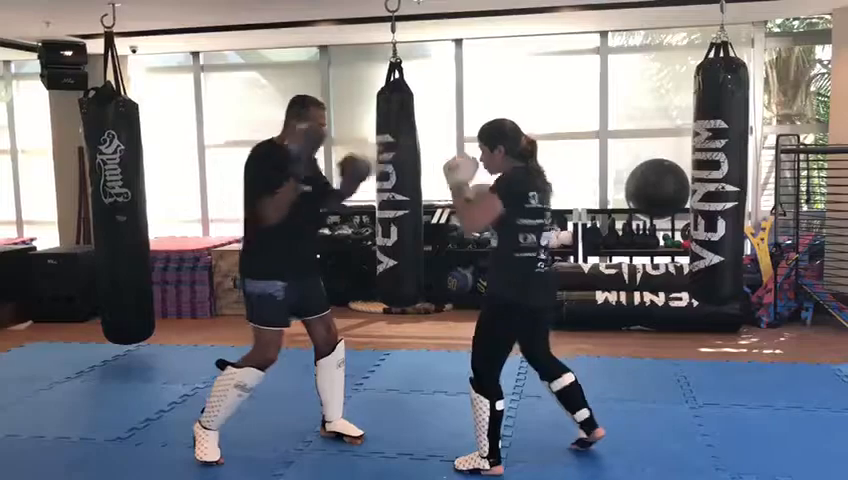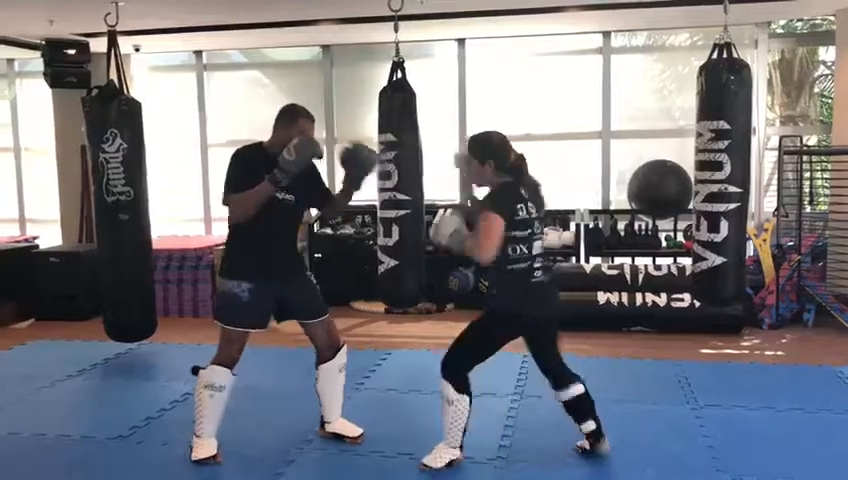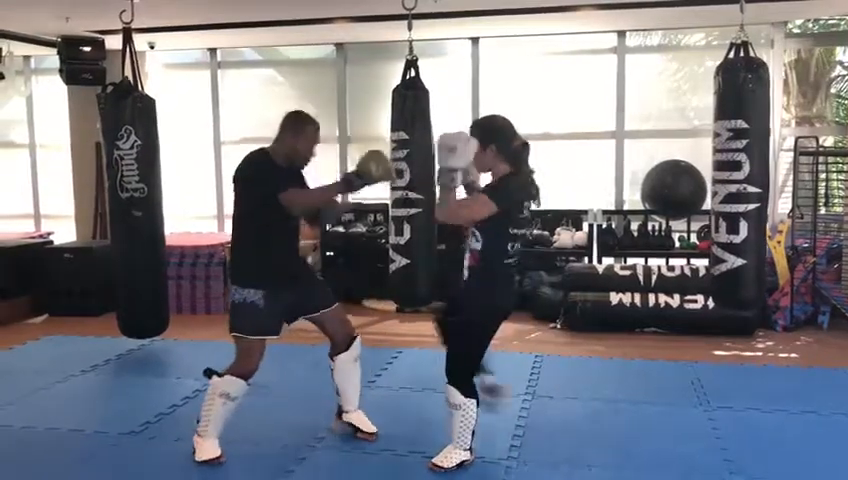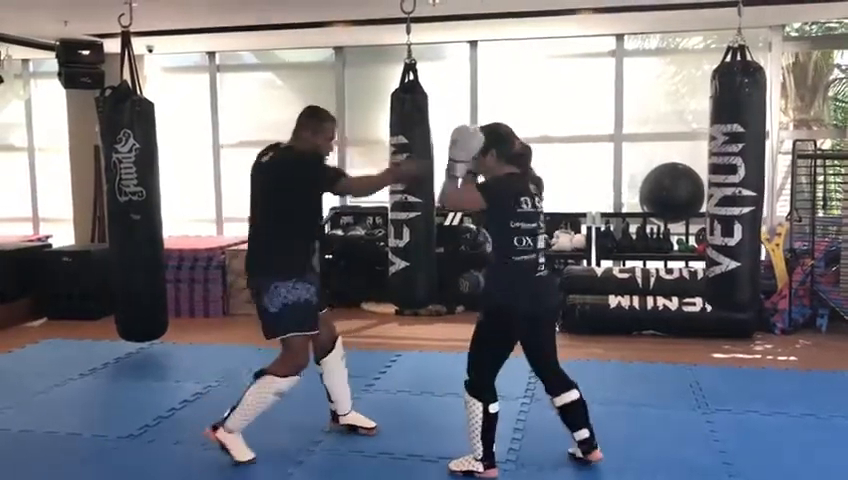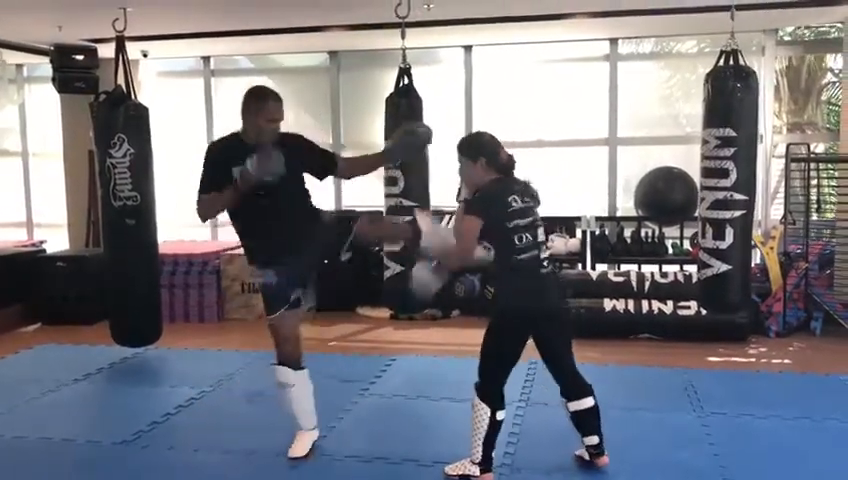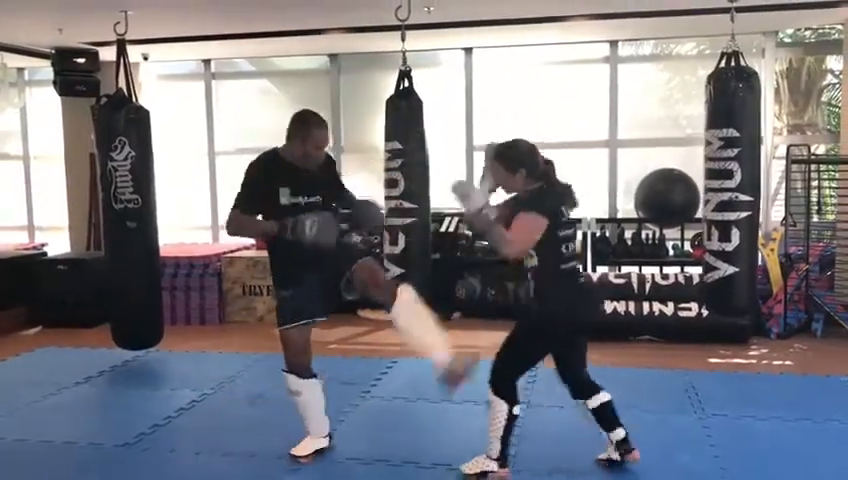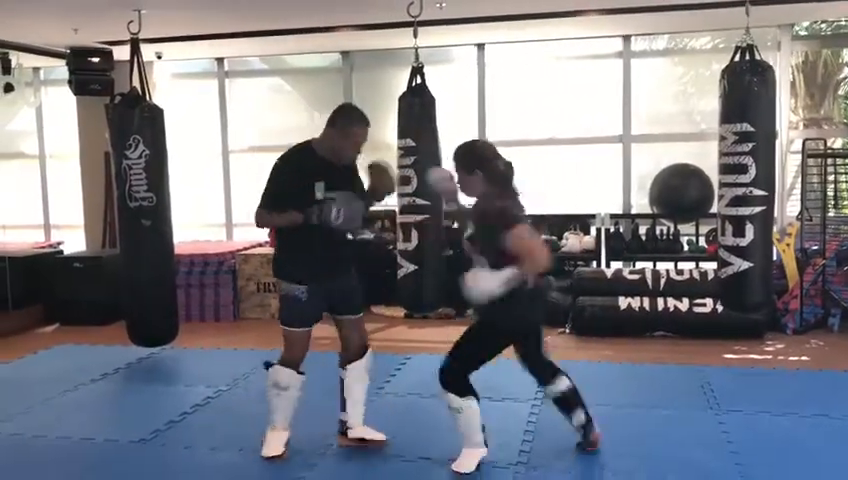
dt=0.7s
person 1, frame 1
left shoulder: (304, 160)
right shoulder: (264, 157)
left elbow: (329, 202)
right elbow: (271, 216)
left wrist: (351, 181)
right wrist: (298, 174)
left hip: (302, 268)
right hip: (266, 272)
left knee: (329, 339)
right knee: (266, 354)
left ankle: (332, 420)
right ankle: (206, 429)
person 1, frame 2
left shoulder: (305, 168)
right shoulder: (247, 159)
left elbow: (332, 209)
right elbow: (237, 210)
left wrist: (353, 182)
right wrist: (279, 174)
left hip: (290, 271)
right hip: (246, 273)
left knee: (330, 342)
right knee: (229, 354)
left ankle: (332, 420)
right ankle: (203, 437)
person 1, frame 3
left shoulder: (291, 169)
right shoulder: (256, 167)
left elbow: (310, 209)
right elbow: (298, 204)
right wrist: (352, 181)
left hip: (293, 271)
right hip: (256, 280)
left knee: (344, 334)
right knee: (247, 364)
left ankle: (350, 411)
right ankle: (206, 437)
person 1, frame 4
left shoulder: (271, 157)
right shoulder: (299, 163)
right elbow: (351, 187)
right wrist: (395, 174)
left hip: (290, 269)
right hip: (281, 274)
left knee: (326, 339)
right knee: (295, 359)
left ankle: (343, 412)
right ankle: (228, 430)
person 1, frame 5
left shoulder: (294, 145)
right shoulder: (222, 153)
left elbow: (345, 168)
right elbow: (204, 211)
left wrist: (391, 153)
right wrist: (241, 183)
left hip: (312, 232)
right hip: (274, 259)
right knee: (287, 347)
right ankle: (307, 429)
person 1, frame 6
left shoulder: (324, 164)
right shoulder: (264, 169)
right elbow: (235, 224)
left wrist: (361, 210)
right wrist: (288, 229)
left hip: (336, 252)
right hip: (292, 272)
left knee: (387, 286)
right knee: (296, 358)
left ankle: (447, 361)
right ankle: (319, 435)
person 1, frame 7
left shoulder: (347, 162)
right shoulder: (293, 163)
left elbow: (359, 201)
right elbow: (263, 217)
left wrist: (375, 193)
right wrist: (312, 216)
left hip: (339, 267)
right hip: (299, 273)
left knee: (356, 344)
right knee: (294, 354)
left ankle: (352, 426)
right ankle: (278, 429)
person 2, frame 1
left shoulder: (512, 181)
right shoulder: (533, 178)
left elbow: (472, 225)
left wrist: (459, 187)
right wrist: (474, 193)
left hip: (510, 294)
right hip: (541, 291)
left knee: (484, 373)
right knee: (541, 357)
left ankle: (490, 458)
right ankle: (590, 427)
person 2, frame 2
left shoulder: (498, 201)
right shoulder: (525, 189)
left elbow: (484, 253)
left wrist: (454, 235)
left hip: (512, 305)
right hip: (540, 299)
left knee: (454, 367)
right knee: (555, 370)
left ankle: (451, 448)
right ankle: (596, 438)
person 2, frame 3
left shoulder: (506, 190)
right shoulder: (509, 182)
left elbow: (447, 215)
right elbow: (475, 209)
left wrist: (450, 174)
right wrist: (463, 177)
left hip: (488, 294)
right hip: (483, 285)
left knee: (458, 368)
right knee: (447, 322)
left ankle: (461, 449)
person 2, frame 4
left shoulder: (499, 187)
right shoulder: (526, 184)
left elbow: (448, 201)
right elbow: (481, 205)
left wrist: (458, 162)
right wrist: (470, 172)
left hip: (508, 300)
right hip: (540, 295)
left knee: (479, 377)
right knee: (549, 369)
right ankle: (588, 445)
person 2, frame 5
left shoulder: (484, 198)
right shoulder: (520, 189)
left elbow: (461, 252)
left hip: (516, 301)
right hip: (549, 296)
left knee: (490, 382)
right knee: (566, 371)
right ankle: (596, 450)
person 2, frame 6
left shoulder: (543, 200)
right shoulder: (533, 199)
left elbow: (512, 247)
right elbow: (502, 232)
left wrist: (483, 215)
right wrist: (481, 206)
left hip: (557, 305)
right hip: (575, 304)
left knee: (503, 376)
right knee: (576, 377)
left ankle: (495, 461)
right ankle: (623, 445)
person 2, frame 7
left shoulder: (497, 214)
right shoulder: (499, 203)
left elbow: (540, 257)
left wrist: (504, 279)
right wrist: (448, 195)
left hip: (505, 312)
right hip: (520, 305)
left knee: (452, 374)
right knee: (539, 367)
left ankle: (475, 447)
right ankle: (588, 431)
